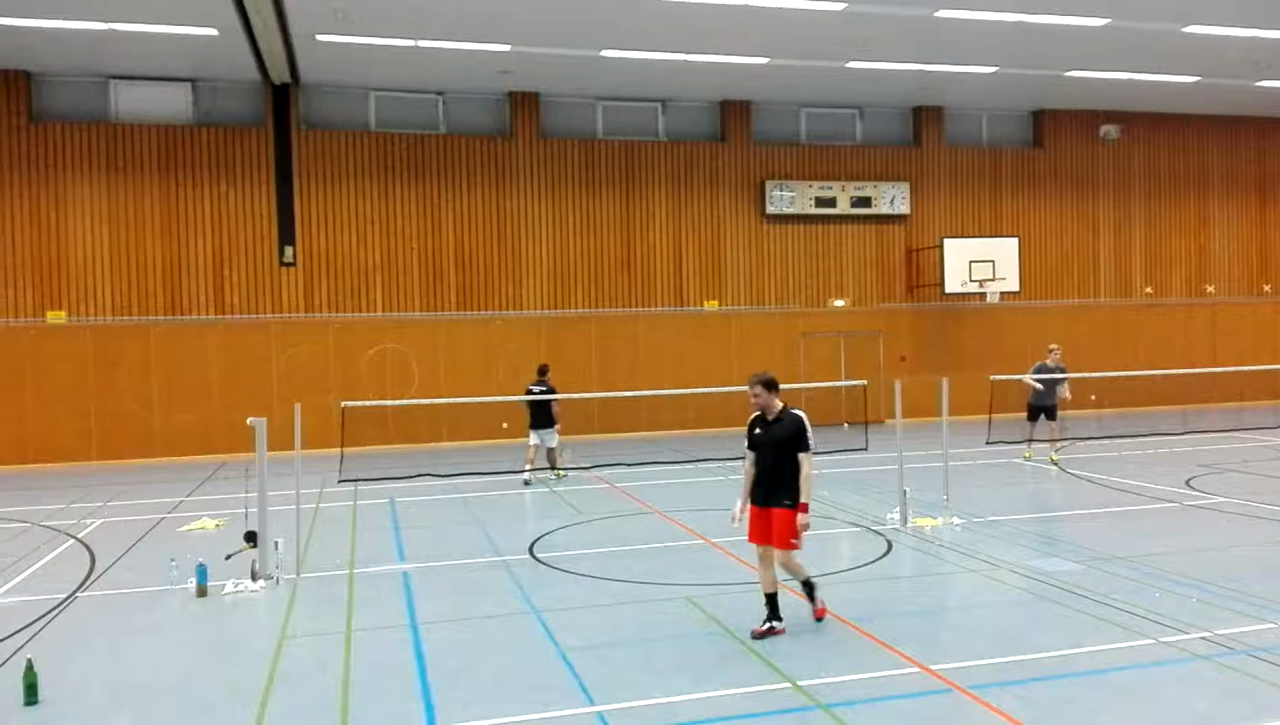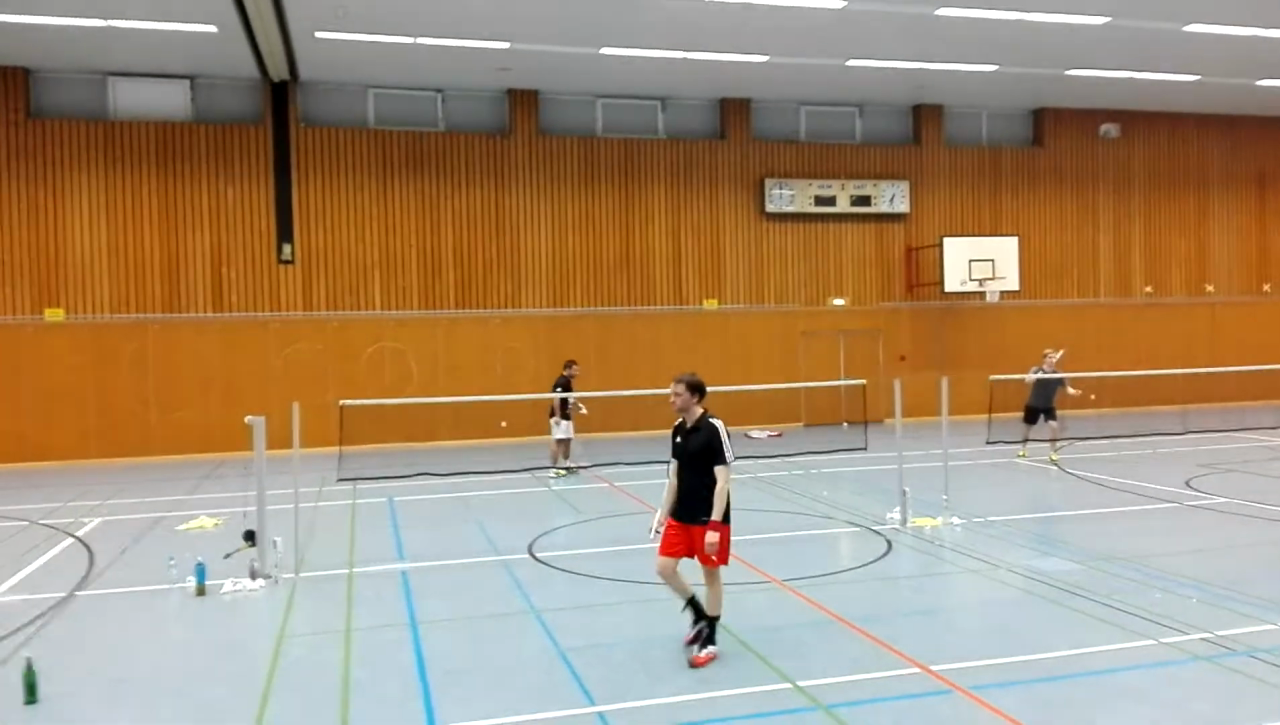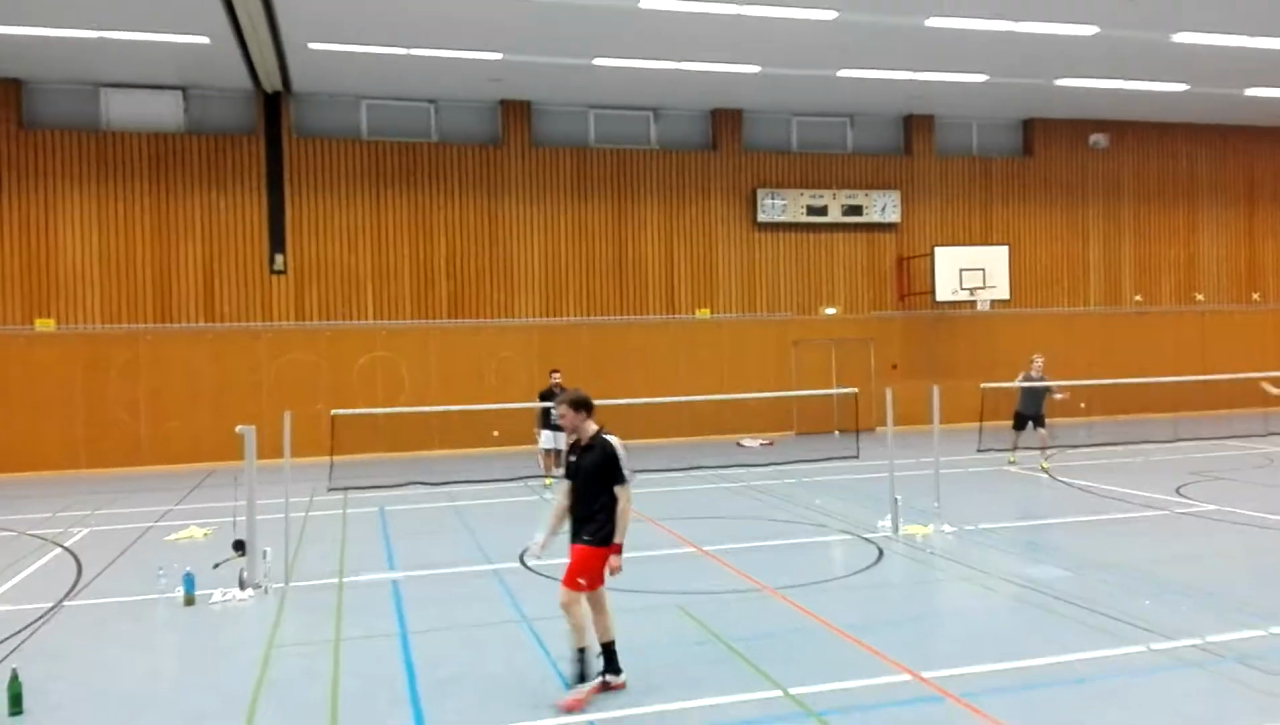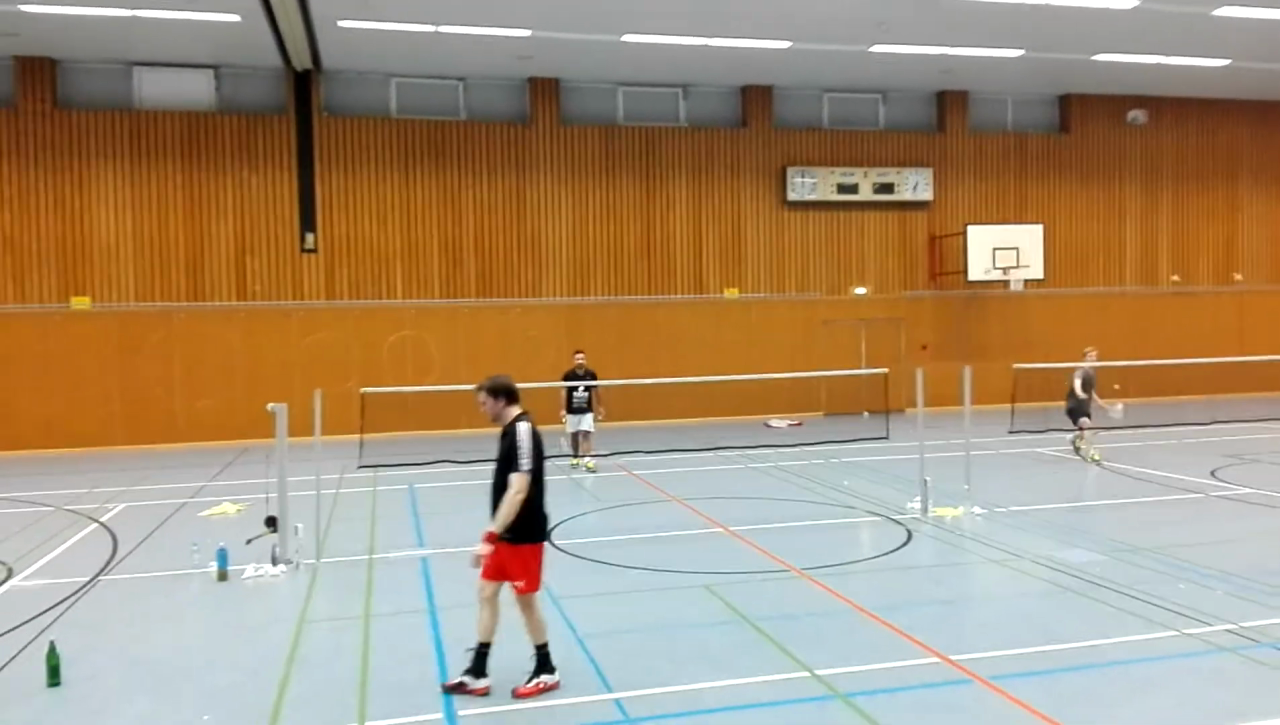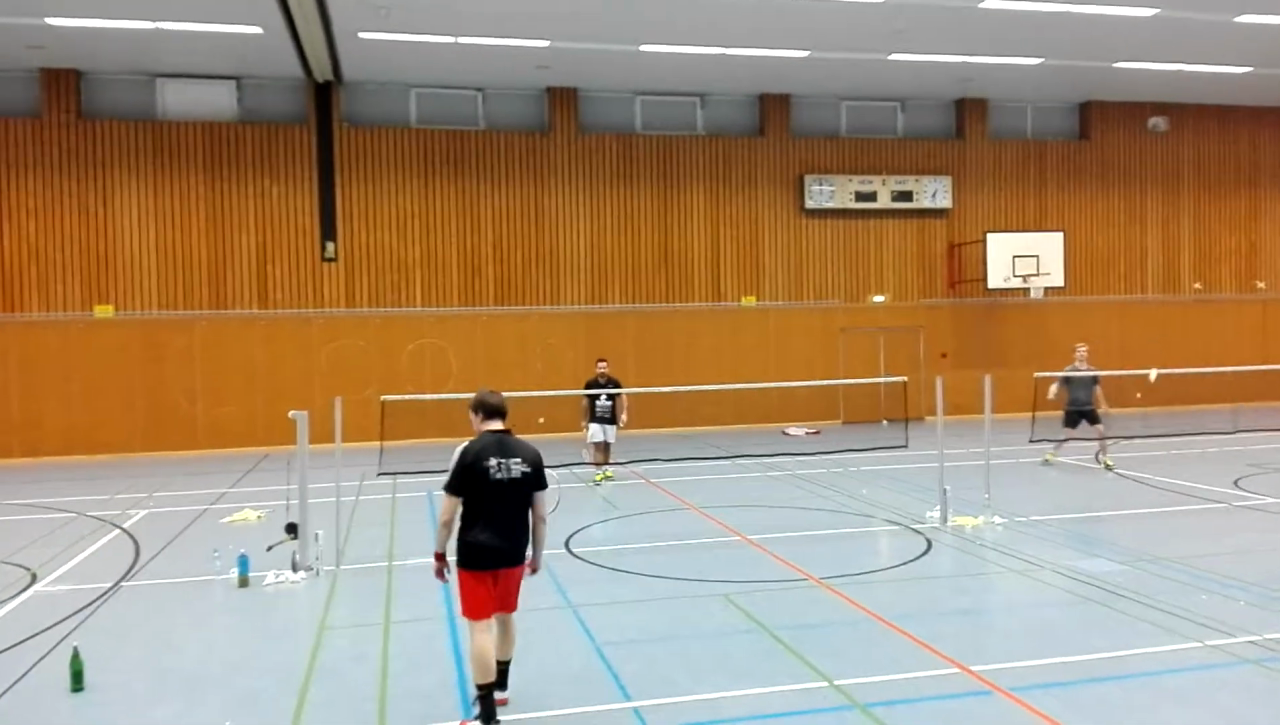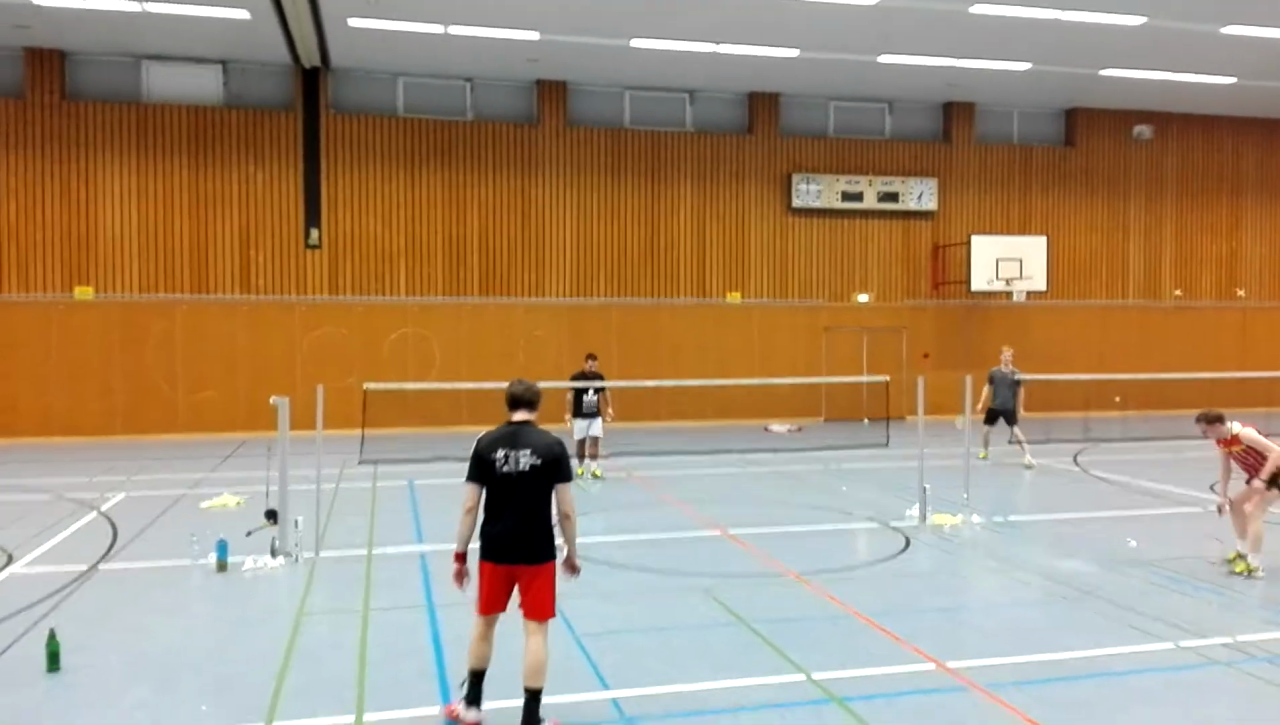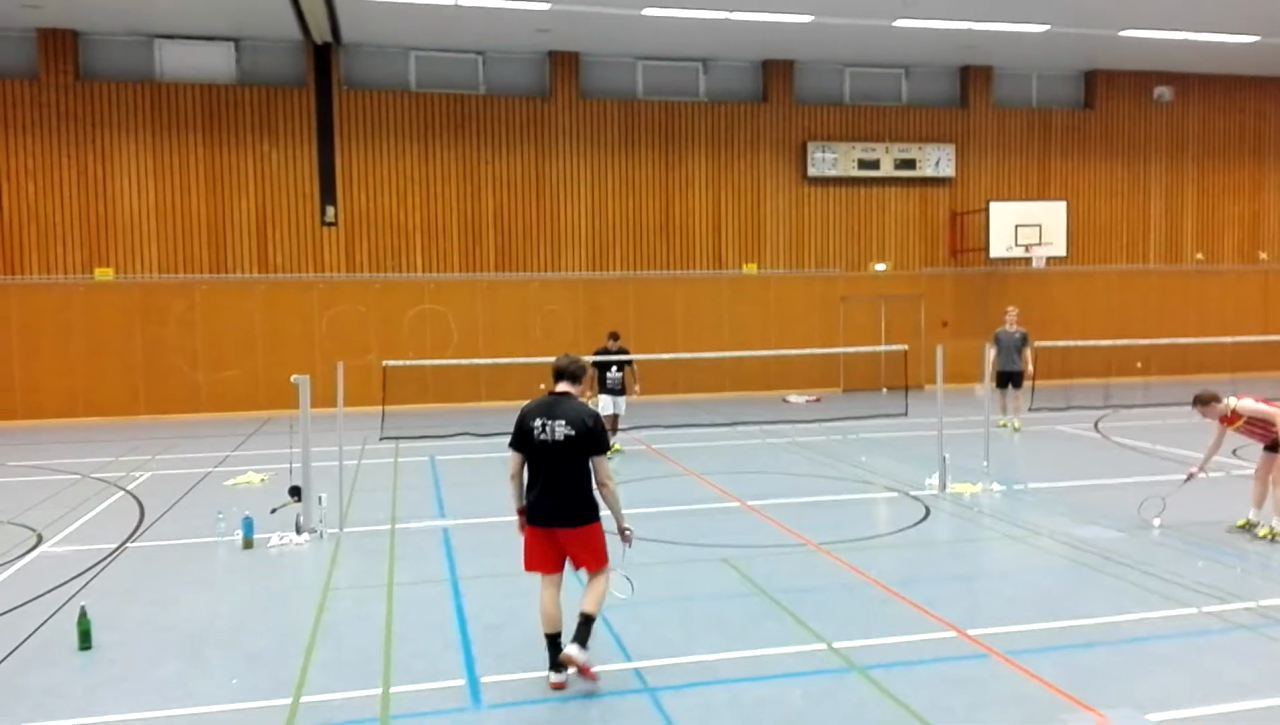
dt=0.7s
person 1, frame 1
left shoulder: (796, 420)
right shoulder: (755, 422)
left elbow: (806, 467)
left wrist: (804, 508)
right wrist: (743, 501)
left hip: (787, 501)
right hip: (760, 501)
left knee: (783, 558)
right knee: (763, 556)
left ankle: (811, 590)
right ankle: (773, 618)
person 1, frame 2
left shoulder: (714, 428)
right shoulder: (678, 430)
left elbow: (723, 481)
left wrist: (714, 526)
right wrist: (663, 512)
left hip: (710, 518)
right hip: (681, 515)
left knee: (711, 576)
right knee: (665, 569)
left ankle: (709, 640)
right ankle: (700, 615)
person 1, frame 3
left shoulder: (610, 446)
right shoulder: (573, 449)
left elbow: (624, 500)
left wrist: (617, 549)
right wrist: (545, 536)
left hip: (597, 539)
right hip: (579, 537)
left knee: (570, 601)
right knee: (595, 600)
left ankle: (582, 679)
right ankle: (613, 671)
person 1, frame 4
left shoulder: (522, 431)
right shoulder: (512, 431)
left elbow: (518, 492)
left wrist: (490, 537)
right wrist: (495, 535)
left hip: (522, 534)
right hip: (508, 533)
left knee: (525, 600)
right knee: (487, 594)
left ankle: (546, 672)
right ankle: (477, 674)
person 1, frame 5
left shoulder: (468, 452)
right shoulder: (530, 453)
left elbow: (447, 515)
right elbow: (540, 514)
left wrist: (439, 555)
right wrist: (537, 554)
left hip: (476, 555)
right hip: (514, 553)
left knee: (480, 629)
right knee: (505, 617)
right ankle: (499, 686)
person 1, frame 6
left shoulder: (486, 443)
right shoulder: (553, 445)
left elbow: (470, 506)
right elbow: (566, 510)
left wrist: (460, 555)
right wrist: (572, 553)
left hip: (494, 550)
right hip: (538, 553)
left knee: (485, 623)
right knee: (536, 631)
person 1, frame 7
left shoulder: (528, 413)
right shoulder: (588, 417)
left elbow: (514, 473)
right elbow: (603, 479)
left wrist: (521, 510)
right wrist: (620, 520)
left hip: (539, 516)
right hip: (579, 516)
left knee: (550, 584)
right knee: (598, 574)
left ankle: (556, 664)
right ankle: (577, 644)
